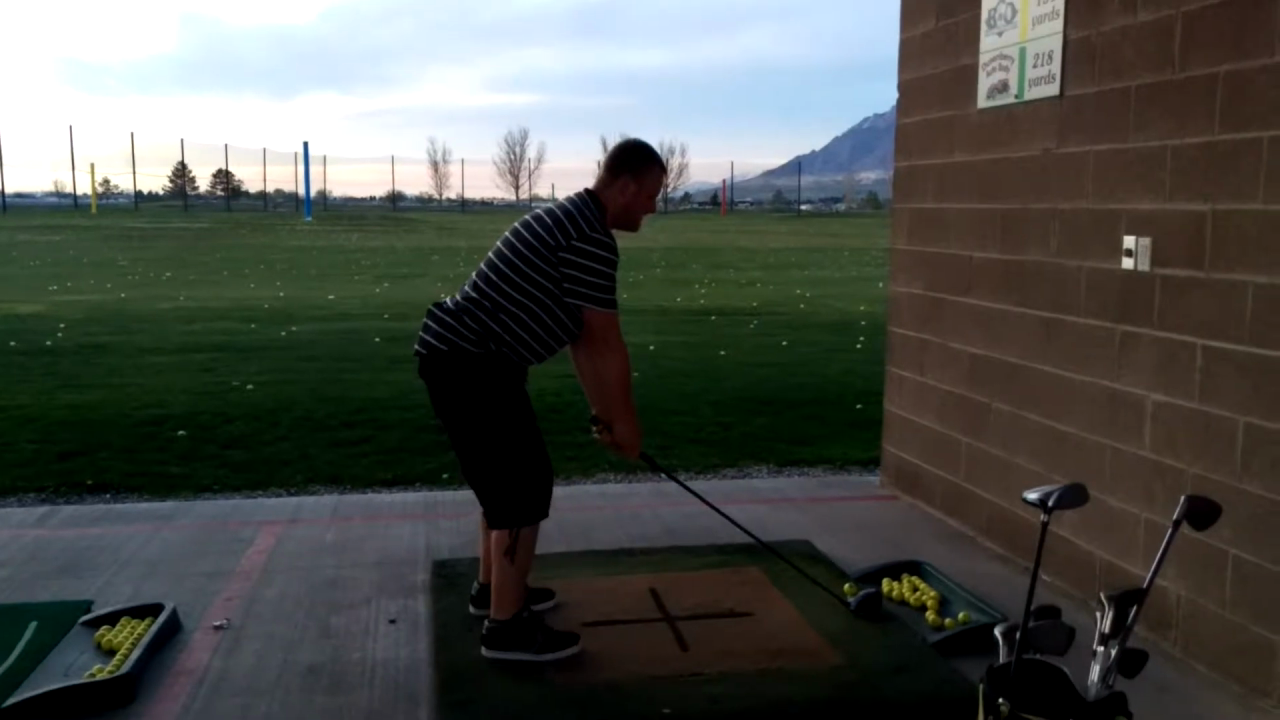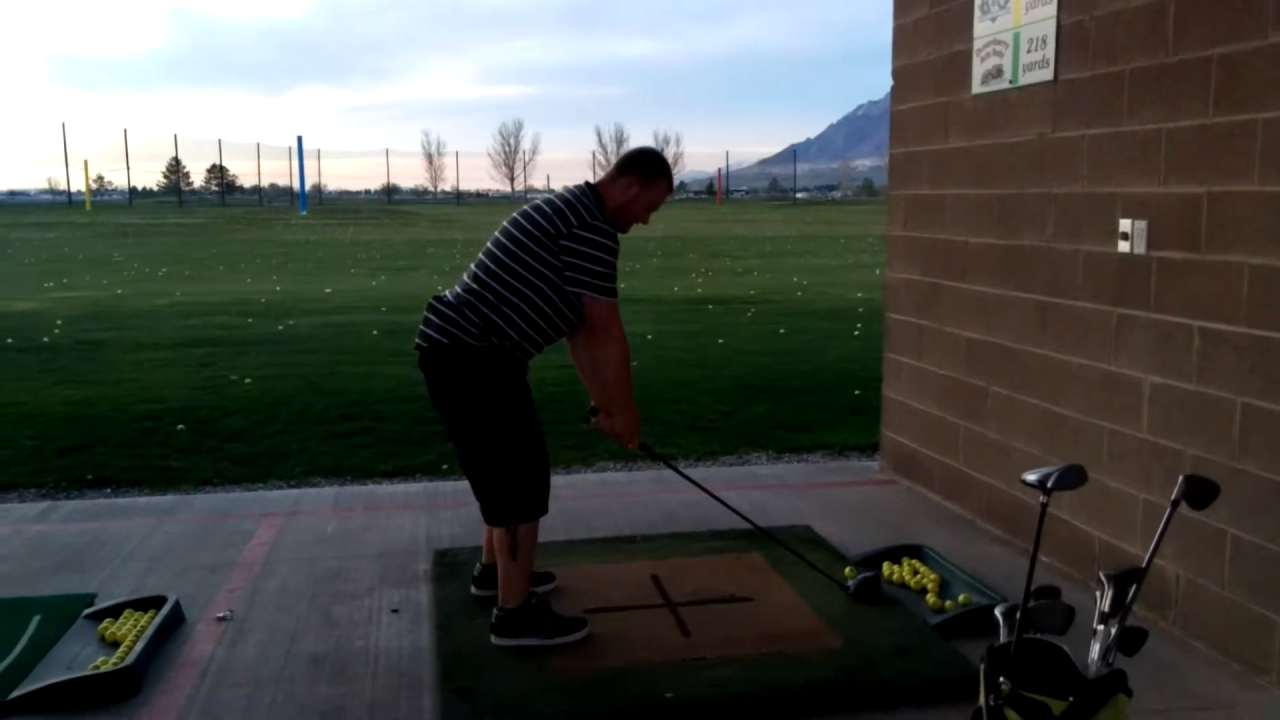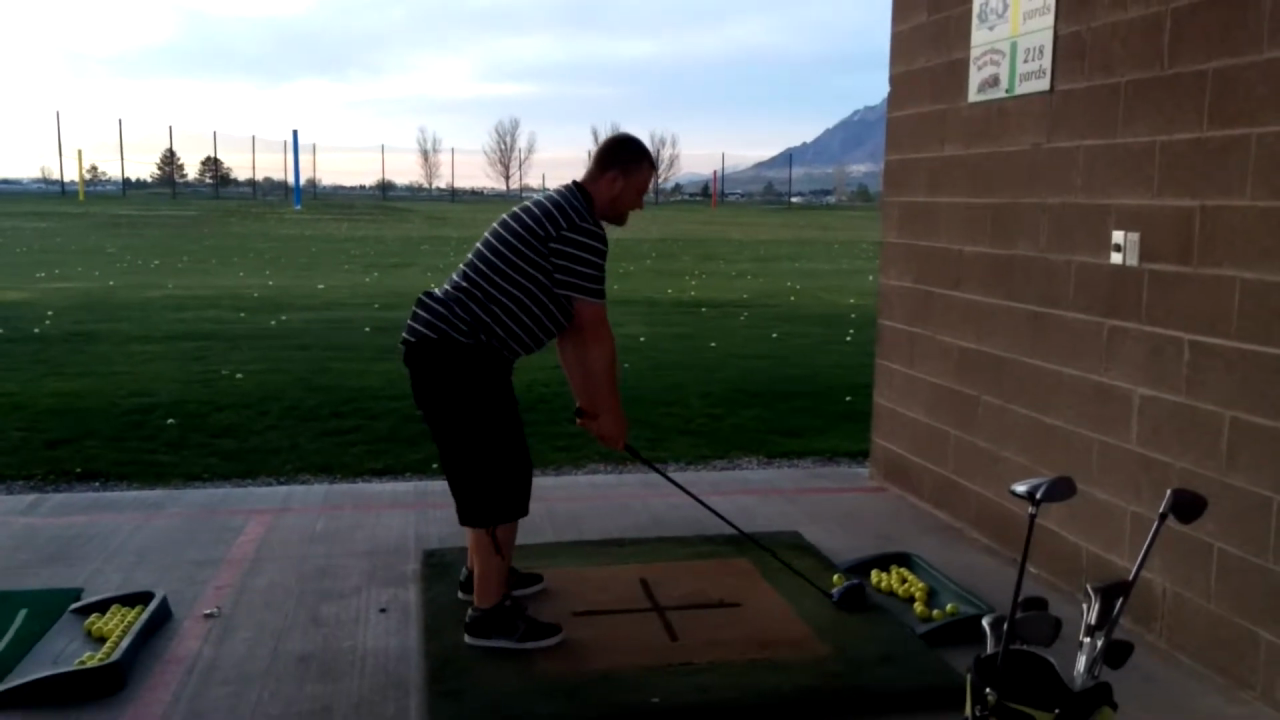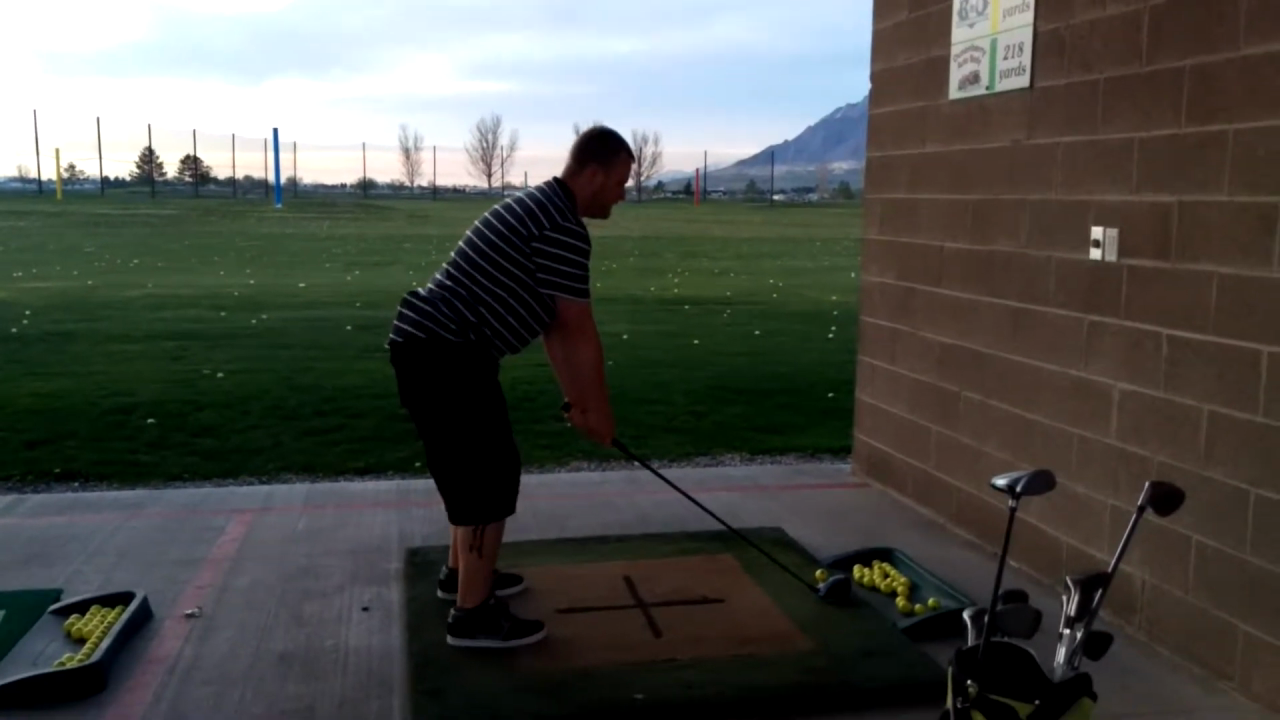
dt=1s
person 1, frame 1
left shoulder: (571, 221)
right shoulder: (591, 238)
left elbow: (582, 336)
right elbow: (606, 343)
left wrist: (602, 412)
right wrist: (625, 421)
left hip: (461, 354)
right hip: (472, 362)
left knee: (506, 476)
right knee: (521, 484)
left ankle: (494, 586)
right ankle: (507, 626)
person 1, frame 2
left shoulder: (570, 213)
right shoulder: (591, 228)
left elbow: (579, 328)
right elbow: (606, 333)
left wrist: (601, 404)
right wrist: (623, 412)
left hip: (457, 345)
right hip: (472, 355)
left knee: (508, 464)
right knee: (519, 475)
left ankle: (494, 568)
right ankle: (515, 614)
person 1, frame 3
left shoulder: (560, 212)
right shoulder: (581, 230)
left elbow: (569, 328)
right elbow: (594, 335)
left wrist: (587, 406)
right wrist: (610, 414)
left hip: (445, 344)
right hip: (457, 353)
left knee: (492, 468)
right knee: (501, 477)
left ankle: (481, 571)
right ankle: (489, 614)
person 1, frame 4
left shoulder: (540, 209)
right shoulder: (562, 228)
left elbow: (554, 324)
right elbow: (579, 332)
left wrist: (575, 400)
right wrist: (597, 409)
left hip: (430, 343)
right hip: (446, 351)
left knee: (477, 466)
right knee: (488, 476)
left ankle: (461, 571)
right ankle: (472, 613)
